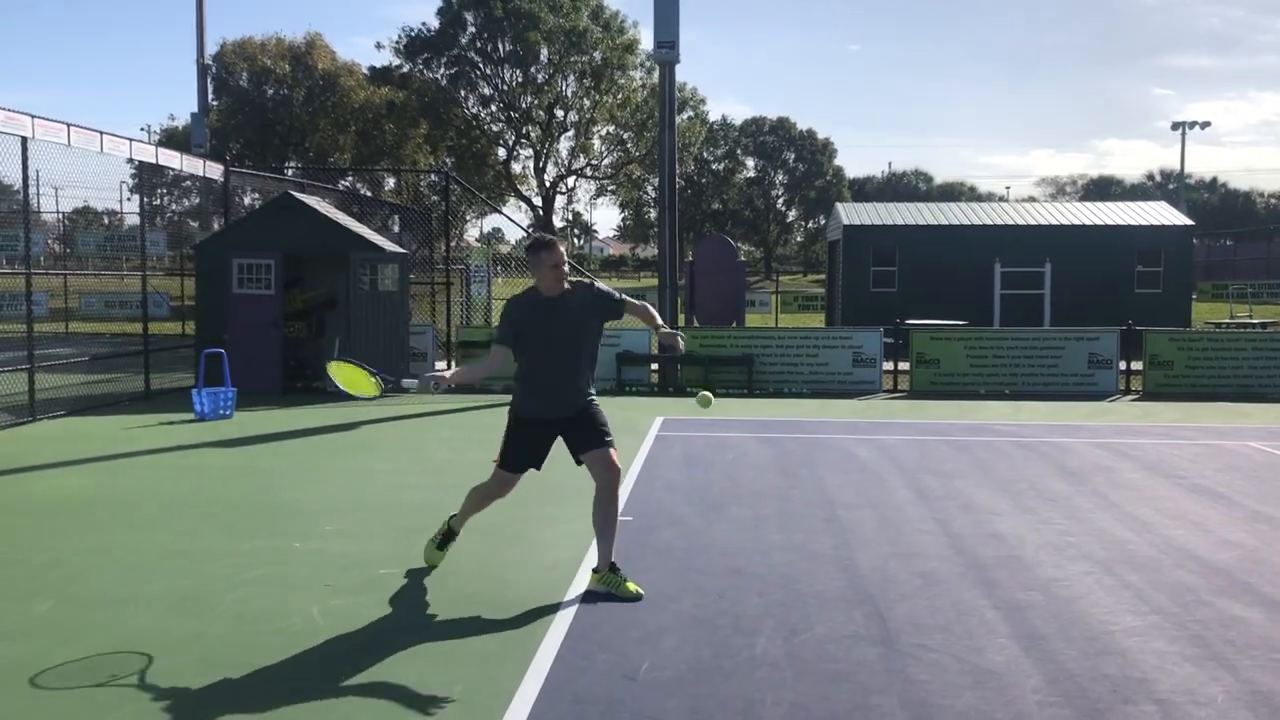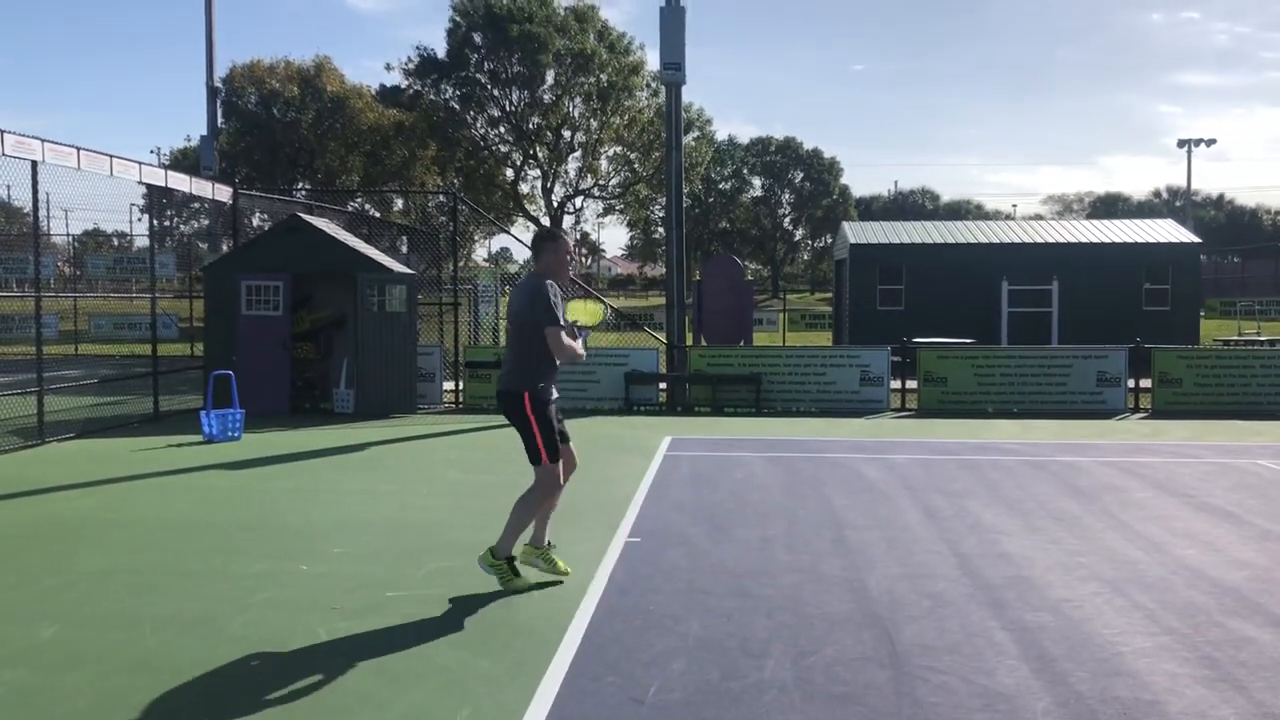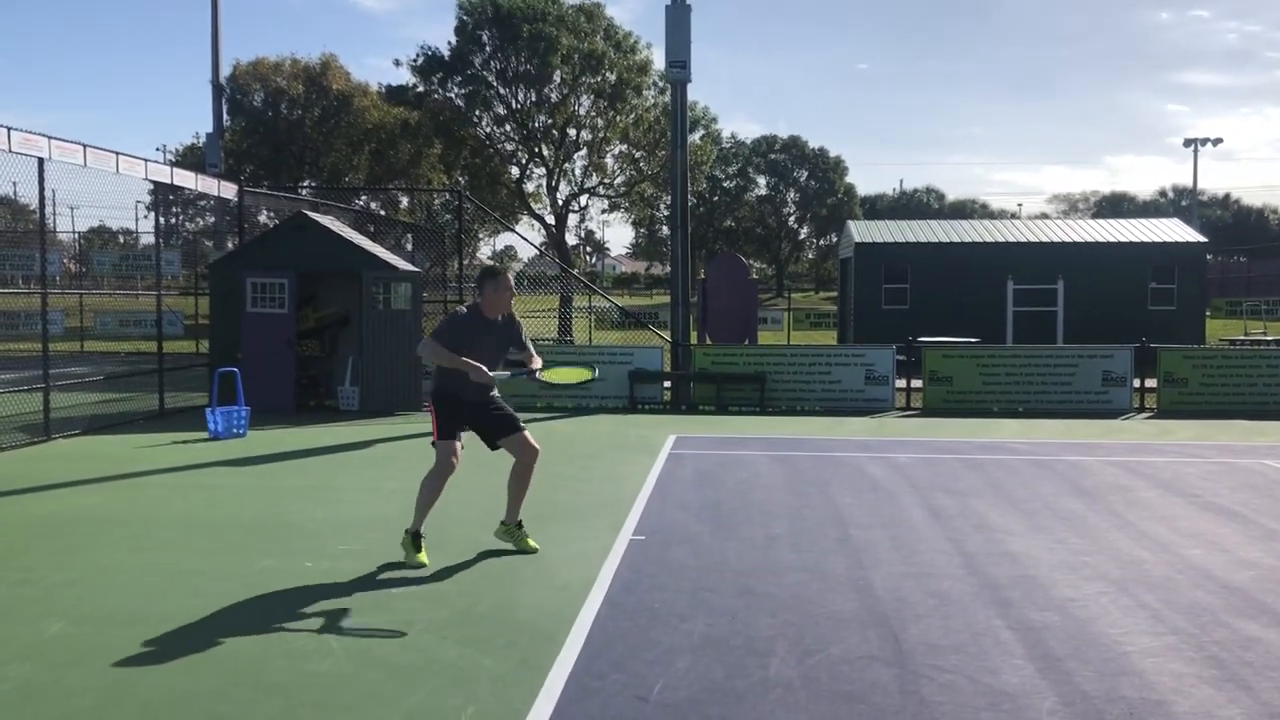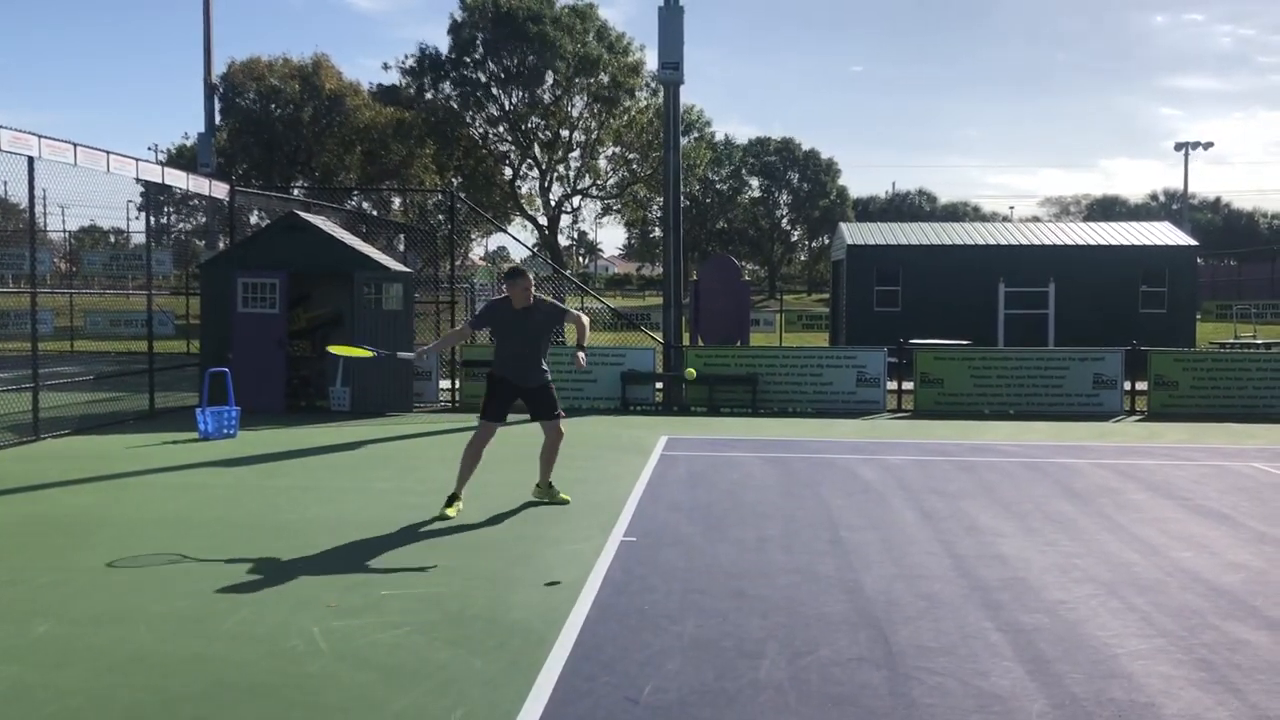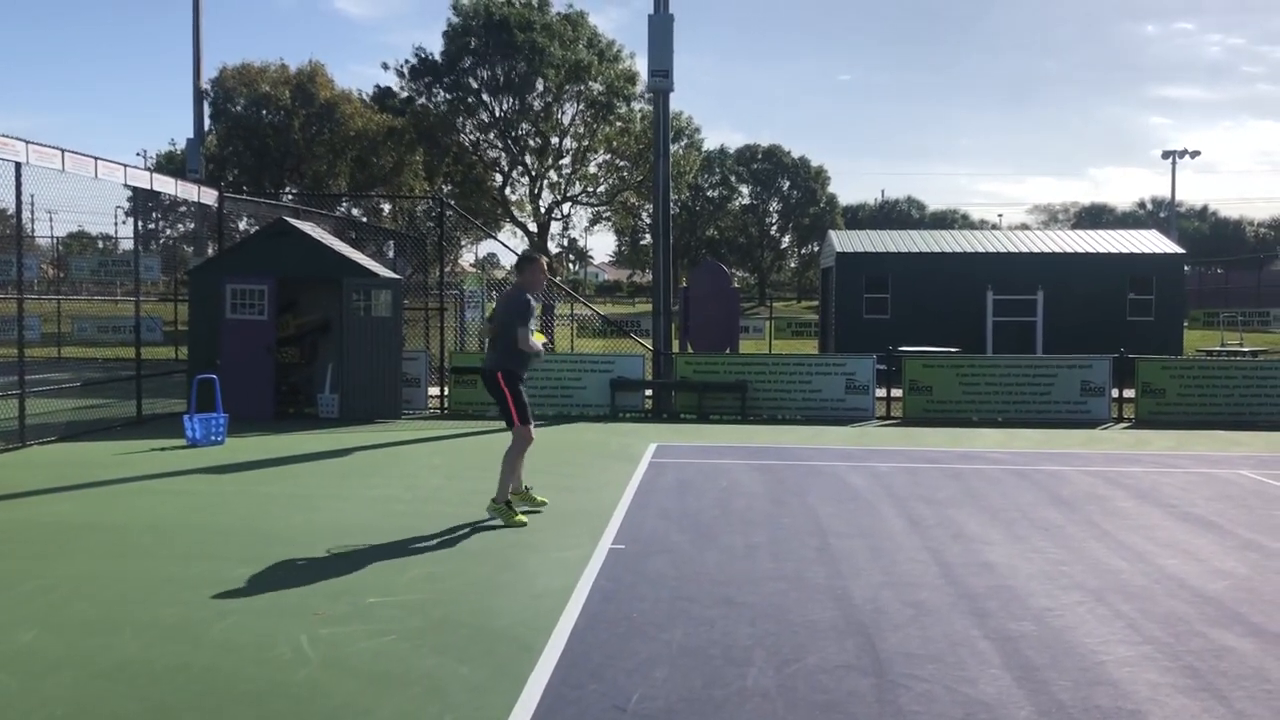
dt=1s
person 1, frame 1
left shoulder: (588, 294)
right shoulder: (519, 309)
left elbow: (637, 306)
right elbow: (494, 362)
left wrist: (661, 329)
right wrist: (454, 375)
left hip: (580, 404)
right hip: (532, 409)
left knee: (609, 473)
right knee: (500, 484)
left ankle: (604, 571)
right ankle: (454, 527)
person 1, frame 2
left shoulder: (526, 288)
right shoulder: (545, 289)
right elbow: (562, 348)
left wrist: (566, 338)
right wrist: (578, 347)
left hip: (535, 393)
right hip: (527, 394)
left knee: (567, 464)
right knee: (549, 481)
left ankle: (537, 546)
right ankle: (499, 555)
person 1, frame 3
left shoulder: (510, 322)
right shoulder: (461, 318)
left elbow: (530, 356)
right elbow: (426, 349)
left wrist: (534, 367)
right wrist: (467, 365)
left hip: (485, 398)
right hip: (449, 397)
left knee: (529, 451)
right knee: (447, 461)
left ankle: (510, 524)
right ankle: (414, 534)
person 1, frame 4
left shoulder: (546, 307)
right shoulder: (495, 309)
left elbow: (580, 319)
right elbow: (462, 332)
left wrist: (580, 349)
right wrist: (432, 349)
left hip: (538, 380)
right hip: (504, 378)
left knee: (555, 433)
right knee: (482, 435)
left ankle: (543, 486)
right ankle: (456, 495)
person 1, frame 5
left shoulder: (508, 297)
right shoulder: (523, 300)
left elbow: (488, 329)
right elbow: (524, 343)
right wrist: (538, 348)
left hip: (501, 372)
right hip: (502, 373)
left knee: (522, 435)
right knee: (523, 437)
left ankle: (518, 491)
right ankle: (499, 502)
